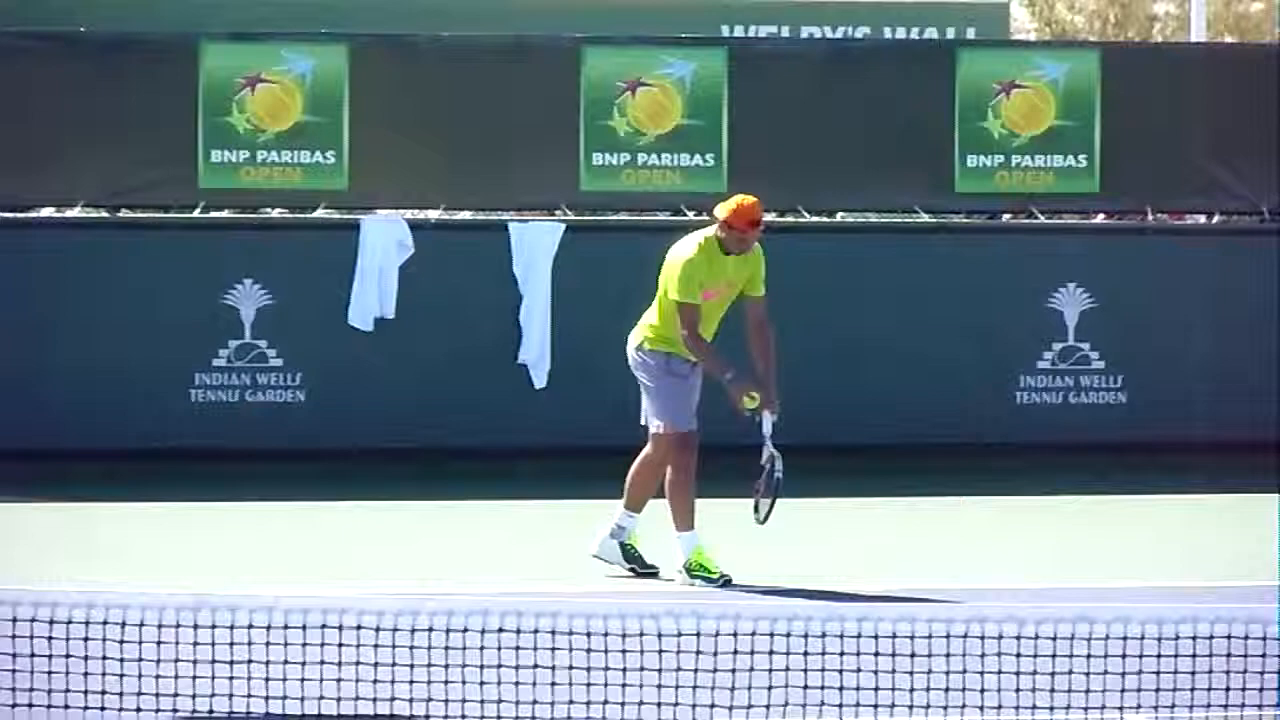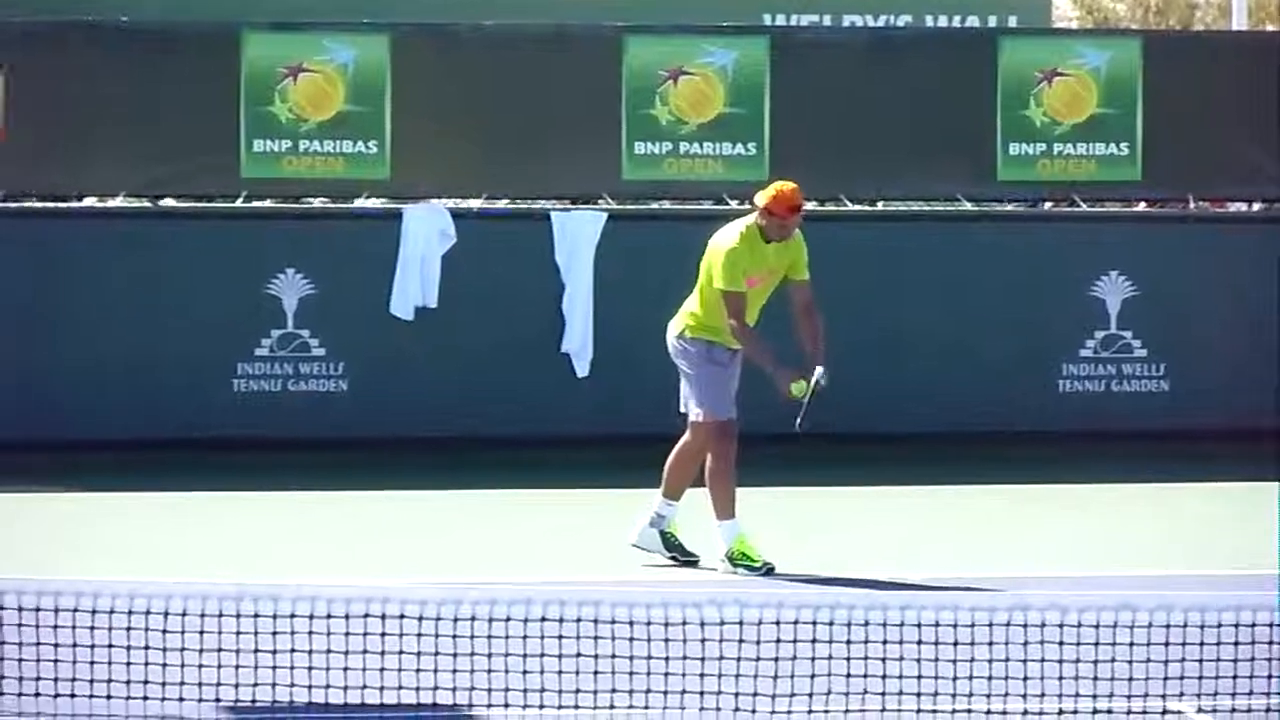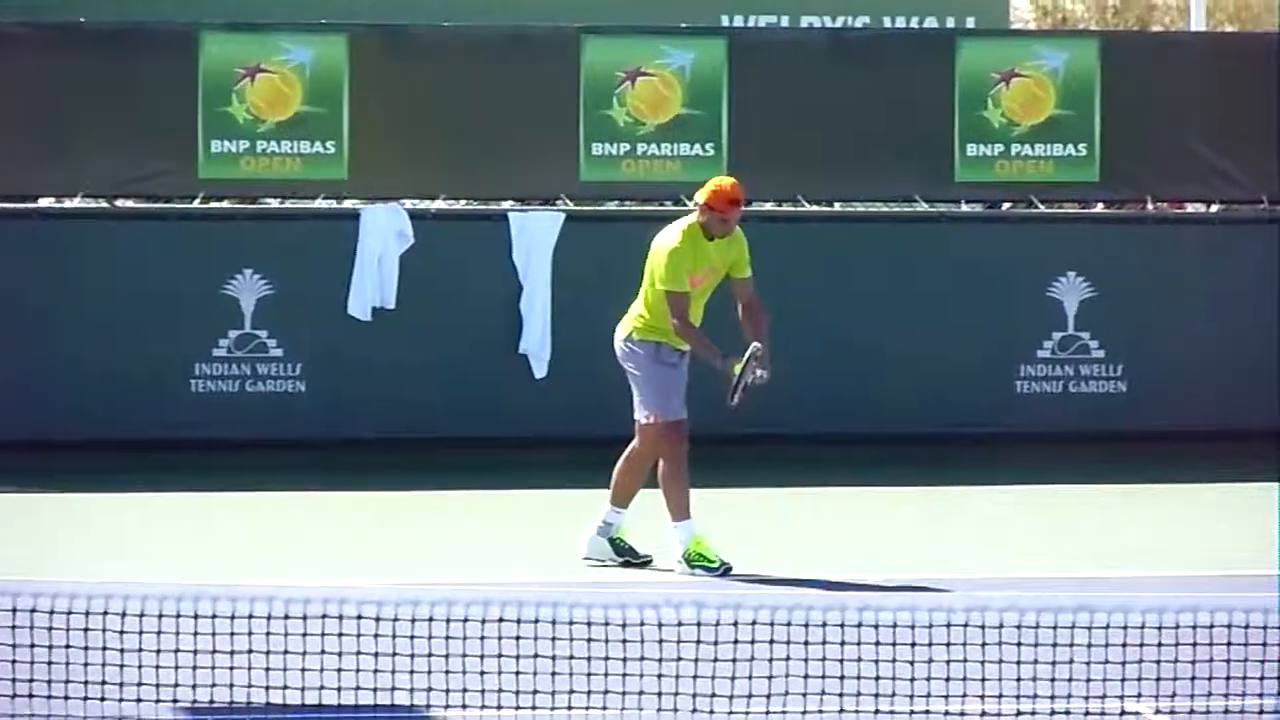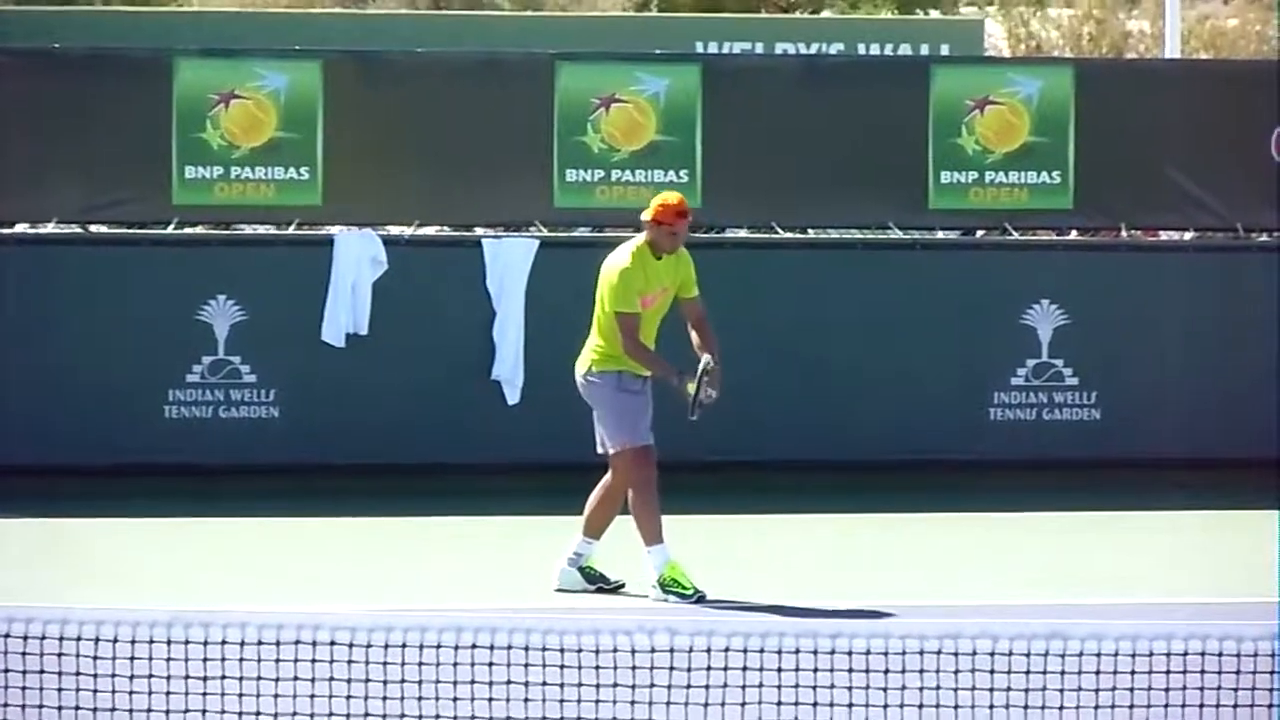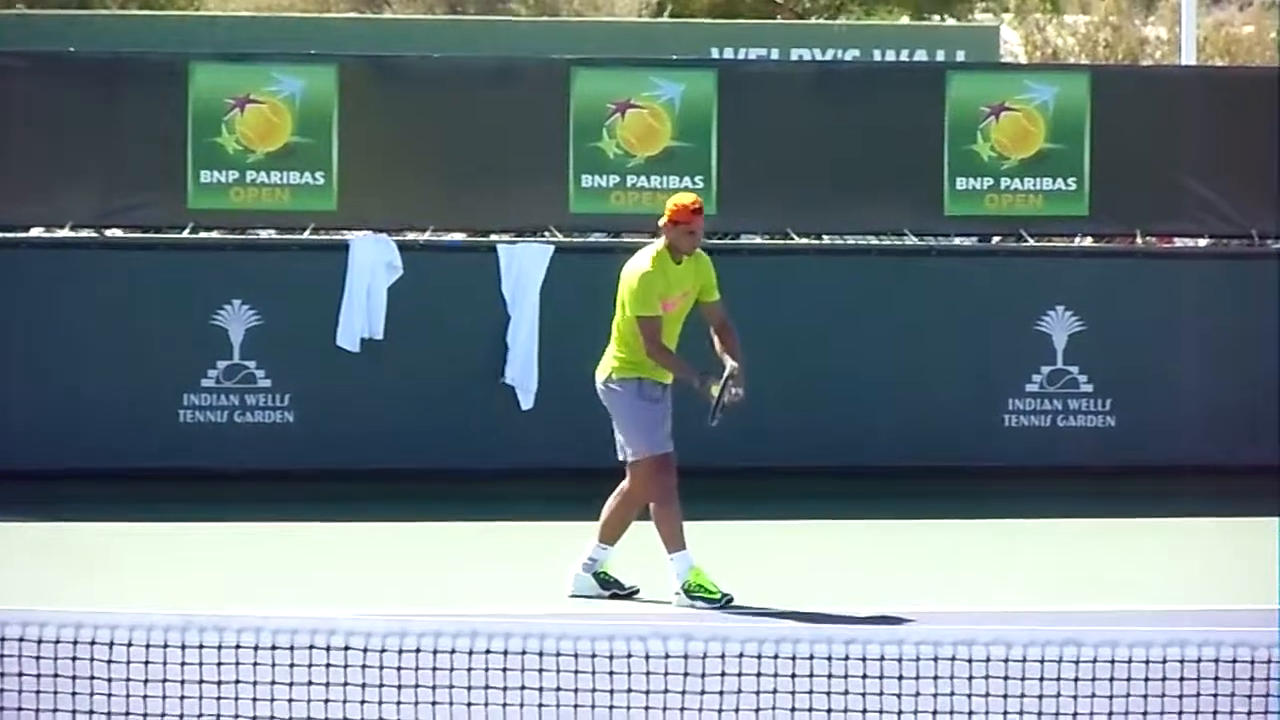
dt=0.3s
person 1, frame 1
left shoulder: (752, 256)
right shoulder: (689, 258)
left elbow: (758, 322)
right elbow: (688, 333)
left wrist: (767, 383)
right wrist: (730, 380)
left hip: (689, 357)
right hip: (659, 350)
left knee: (660, 449)
right knee: (682, 447)
left ankle: (616, 537)
right ankle: (691, 556)
person 1, frame 2
left shoulder: (793, 242)
right shoulder: (731, 247)
left elbow: (805, 306)
right elbow: (736, 321)
left wrist: (816, 361)
right wrist: (775, 370)
left hip: (727, 345)
right hip: (698, 338)
left knee: (699, 437)
right knee: (722, 438)
left ankle: (656, 526)
right ankle: (732, 545)
person 1, frame 3
left shoulder: (734, 240)
right shoulder: (674, 246)
left elbow: (748, 302)
right elbow: (679, 321)
left wrist: (760, 351)
right wrist: (722, 362)
left hip: (672, 347)
right hip: (646, 342)
left knee: (648, 442)
right knee: (673, 439)
left ankle: (603, 534)
right ankle: (689, 547)
person 1, frame 4
left shoulder: (680, 260)
right shoulder: (623, 268)
left elbow: (696, 320)
right elbow: (630, 343)
left wrist: (710, 363)
right wrist: (677, 379)
left hip: (632, 374)
right hip: (608, 372)
left knee: (622, 474)
right knee: (642, 466)
left ankle: (575, 565)
right ankle: (662, 572)
person 1, frame 5
left shoulder: (700, 264)
right shoulder: (644, 272)
left elbow: (719, 323)
right elbow: (653, 347)
left wrist: (733, 365)
right wrist: (699, 380)
left hip: (651, 381)
right hip: (627, 379)
left knee: (639, 481)
right knee: (662, 473)
left ankle: (590, 570)
right ankle: (686, 578)
